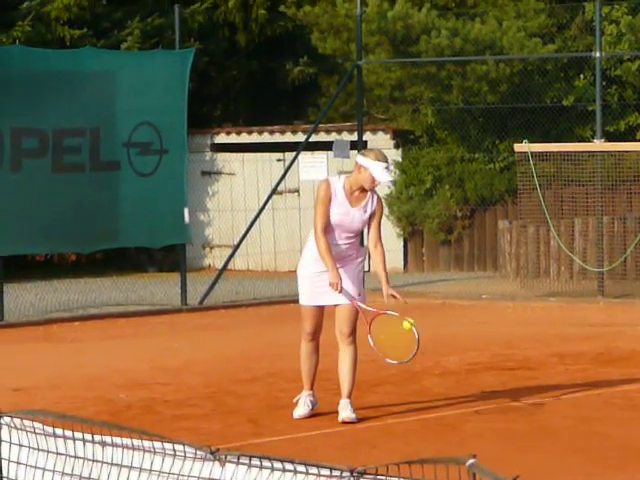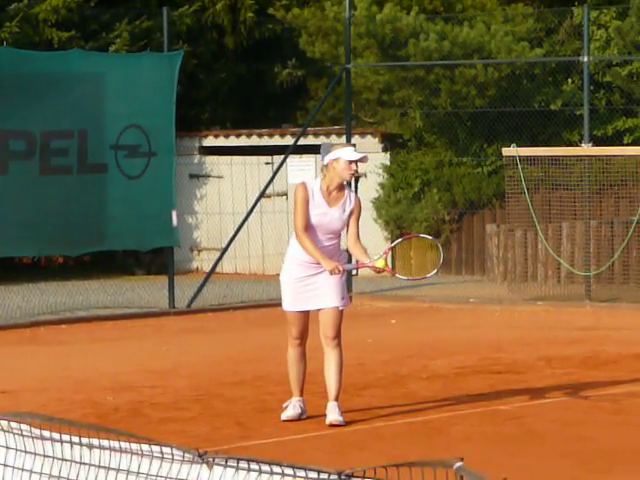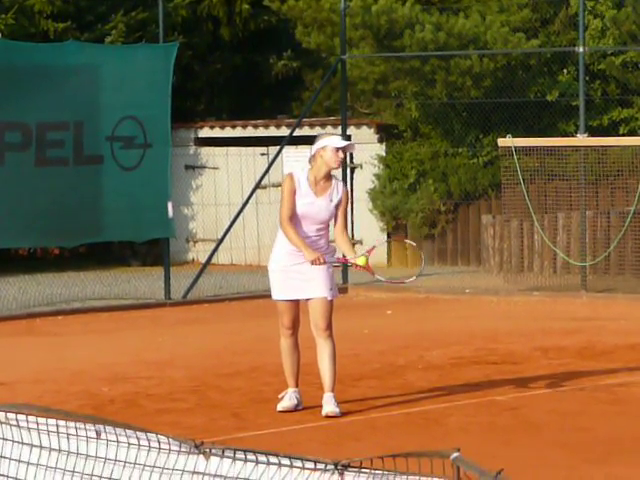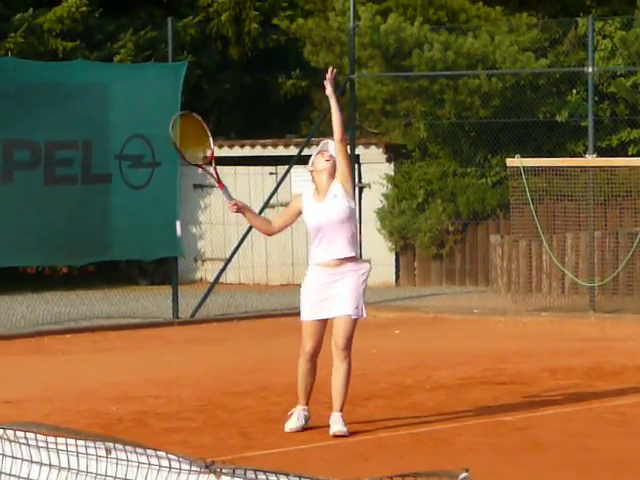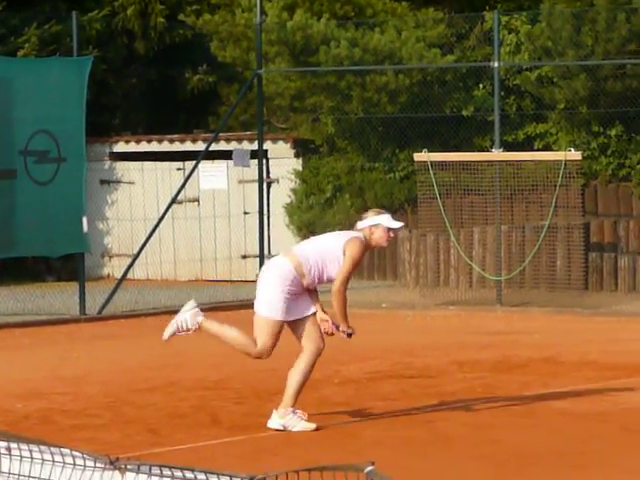
dt=1s
person 1, frame 1
left shoulder: (375, 203)
right shoulder: (328, 187)
left elbow: (375, 244)
right elbow: (319, 232)
left wrist: (385, 283)
right wrist: (331, 270)
left hip: (349, 268)
right hip: (315, 265)
left knee: (347, 335)
right knee: (310, 334)
left ankle: (345, 402)
right ankle: (307, 395)
person 1, frame 2
left shoulder: (353, 201)
right shoulder: (305, 190)
left elbow: (353, 241)
right elbow: (301, 232)
left wrist: (370, 261)
right wrist: (323, 260)
left hip: (331, 273)
right hip: (298, 270)
left knee: (331, 339)
right knee: (296, 340)
left ankle: (333, 405)
right ankle: (296, 401)
person 1, frame 3
left shoulder: (340, 190)
right shoulder: (293, 180)
left elbow: (339, 231)
right elbow: (286, 222)
left wrist: (353, 257)
right wrist: (306, 250)
left hip: (319, 265)
right hip: (286, 261)
left knee: (323, 331)
right knee: (288, 330)
left ankle: (329, 397)
right ankle: (293, 392)
person 1, frame 4
left shoulder: (343, 185)
right shoulder: (303, 201)
left elbow: (340, 138)
right elbow: (269, 227)
left wrist: (331, 95)
right wrist: (245, 209)
left hip: (348, 275)
right hip: (317, 278)
left knee: (341, 348)
right knee: (309, 350)
left ankle: (337, 416)
right ankle: (302, 409)
person 1, frame 5
left shoulder: (347, 244)
right shoulder: (358, 243)
right elbow: (338, 288)
left wrist: (320, 313)
right wrist: (343, 322)
left hip: (295, 286)
right hip: (278, 279)
left knee: (315, 347)
right knee: (256, 350)
left ankle: (284, 412)
right ankle: (196, 319)
